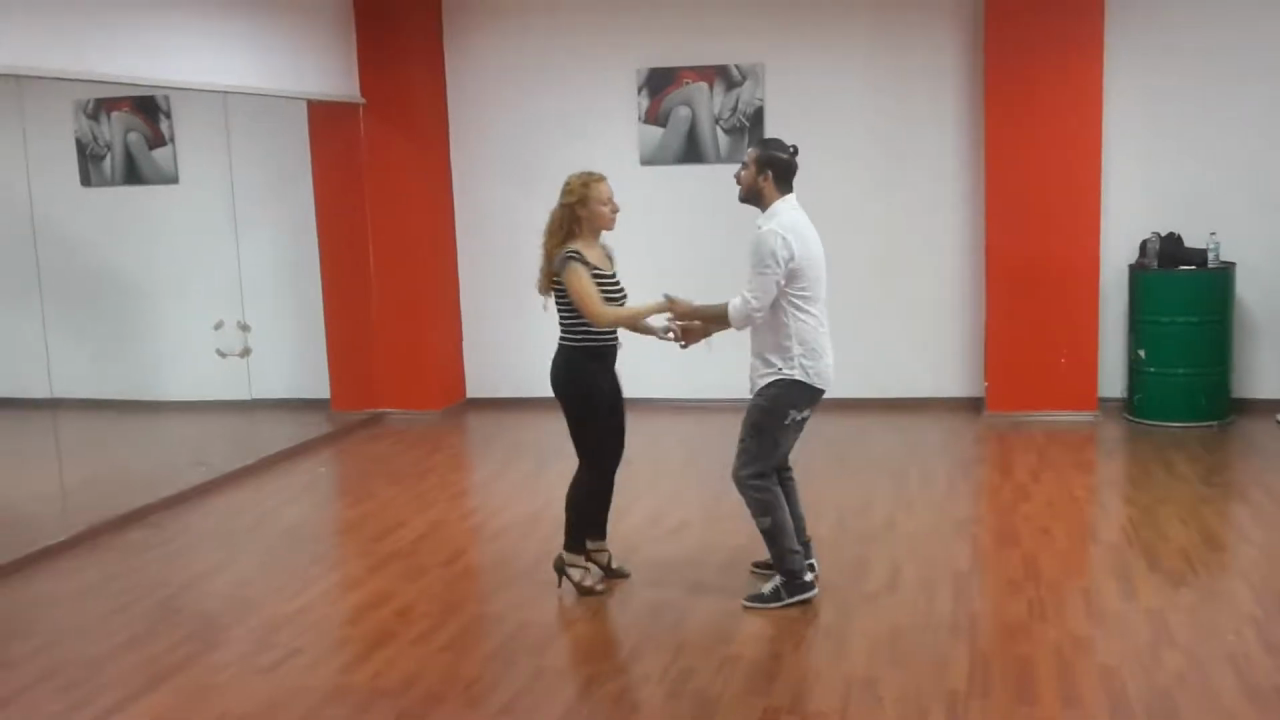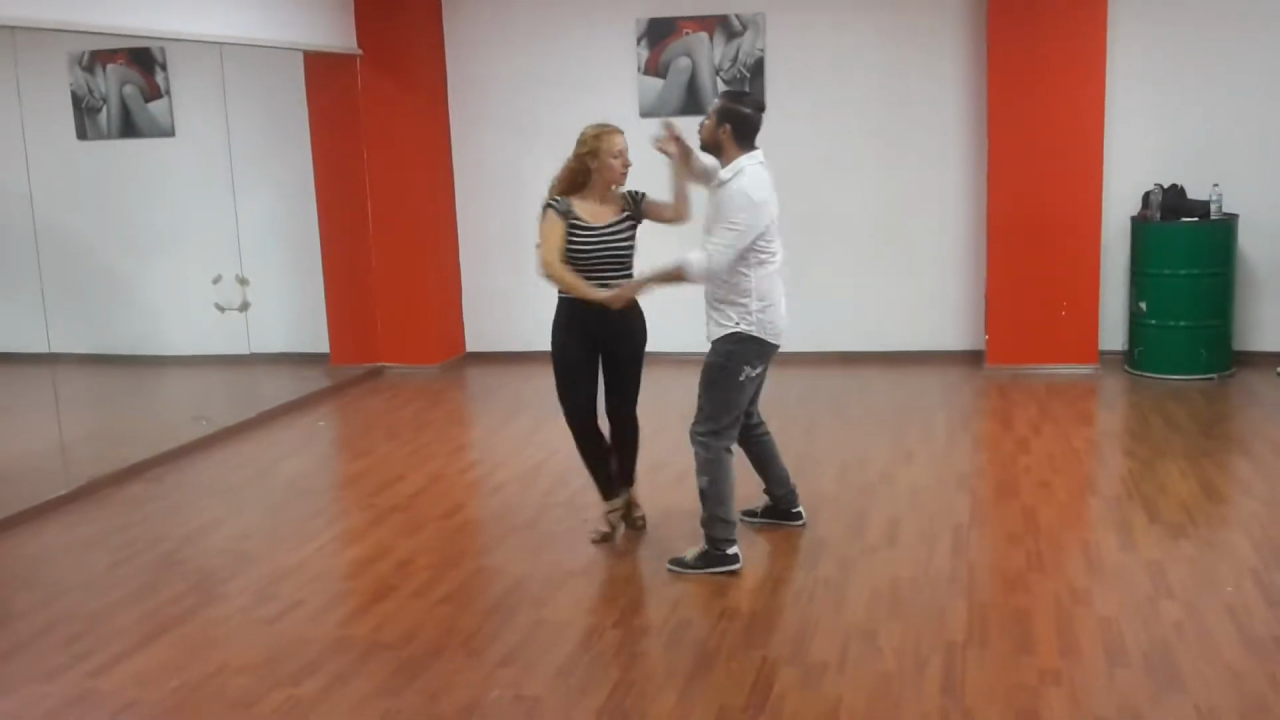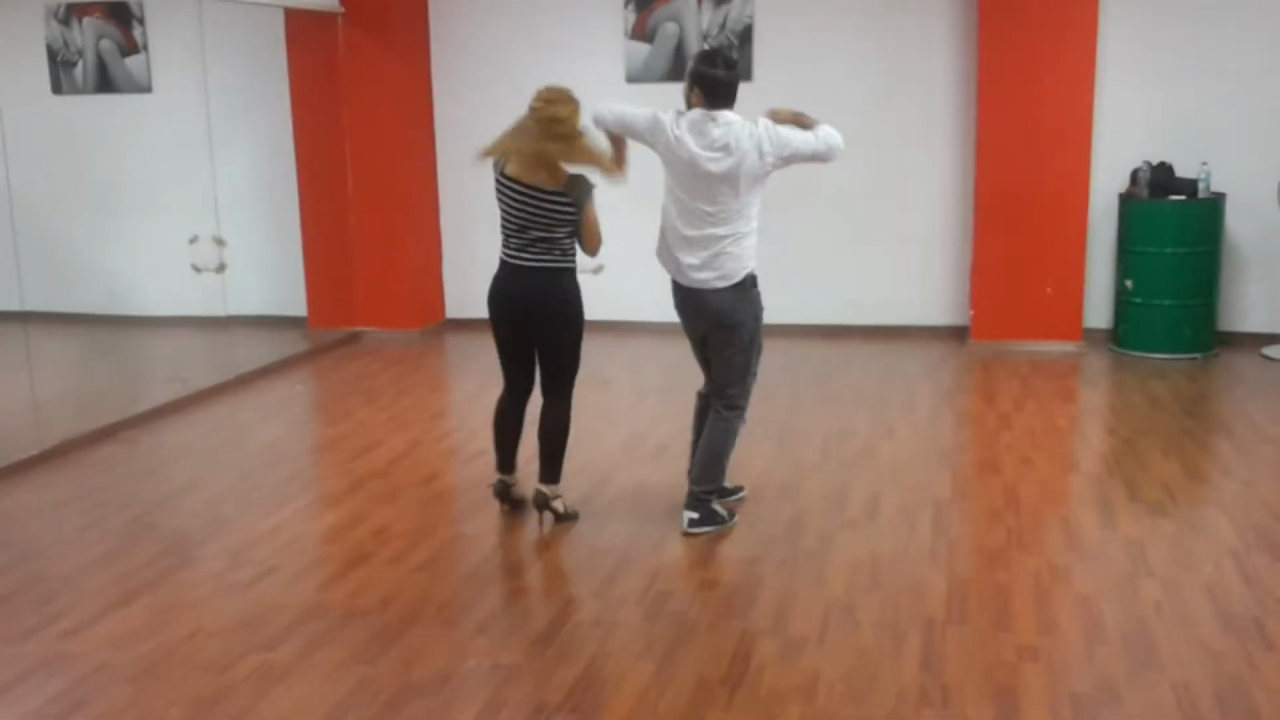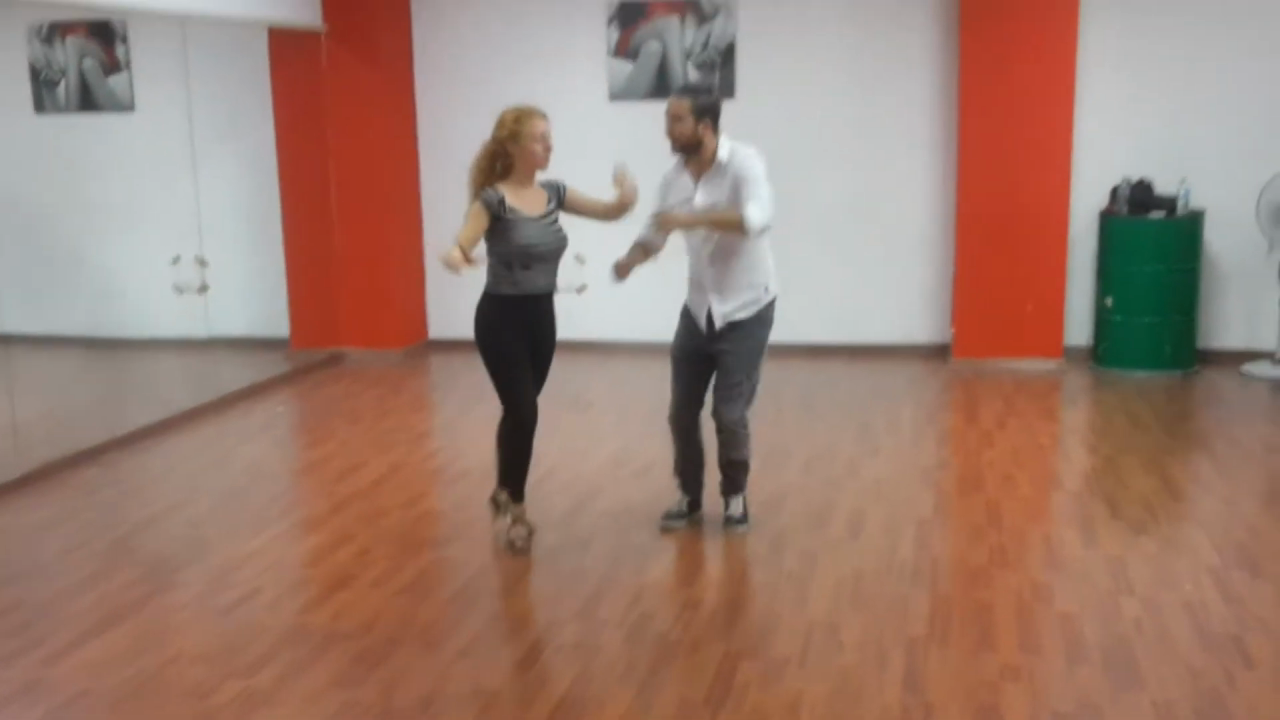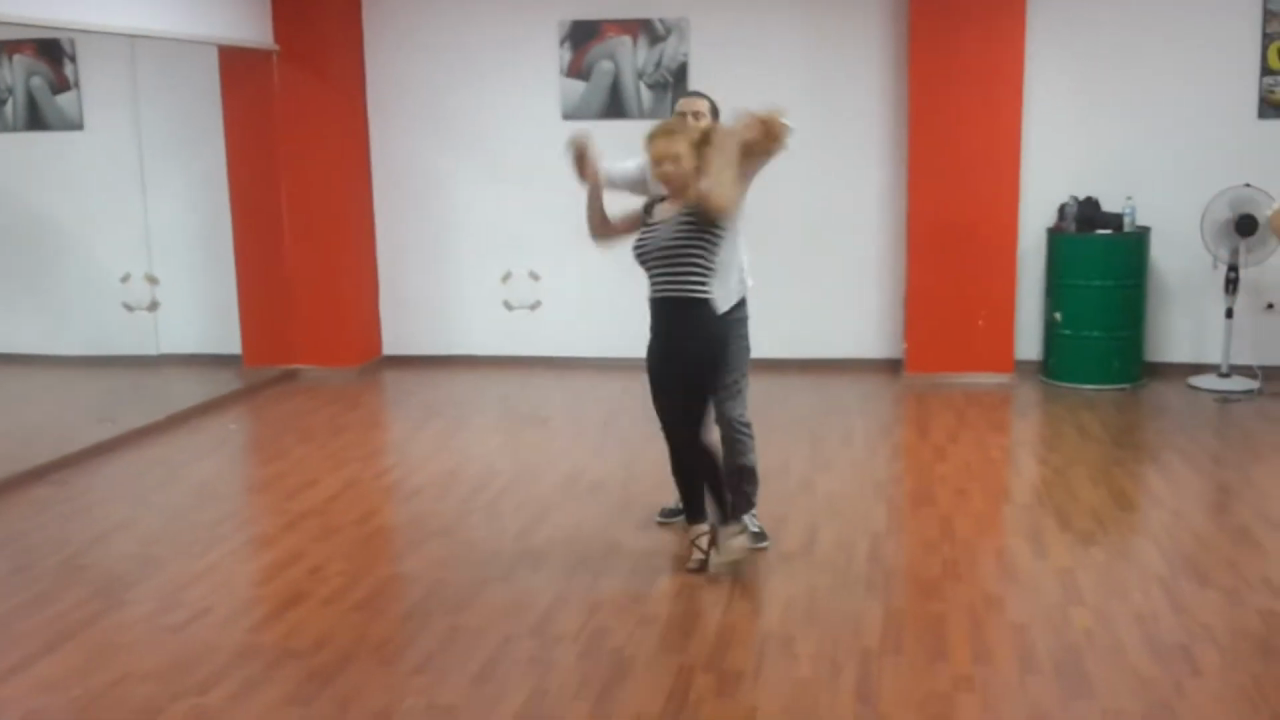
dt=1s
person 1, frame 1
left shoulder: (774, 232)
right shoulder: (791, 222)
left elbow: (749, 310)
left wrist: (694, 312)
right wrist: (707, 326)
left hip: (791, 373)
right hip: (796, 368)
left knee: (753, 473)
right knee: (773, 466)
left ankle: (795, 576)
right ankle: (798, 555)
person 1, frame 2
left shoulder: (746, 188)
right shoulder: (738, 170)
left elbow: (709, 263)
right elbow: (709, 175)
left wrist: (645, 280)
right wrist: (681, 151)
left hip: (746, 328)
right hip: (747, 324)
left knee: (711, 433)
right knee: (742, 420)
left ankle: (721, 546)
right ankle: (785, 503)
person 1, frame 3
left shoulder: (670, 129)
right shoulder: (759, 137)
left elbow: (605, 117)
right elbow: (831, 143)
right wrist: (794, 118)
left hip: (685, 287)
right hip: (732, 289)
left knee: (714, 389)
right knee: (730, 401)
left ankle: (705, 486)
right ankle: (700, 503)
person 1, frame 4
left shoulder: (743, 162)
right shoulder: (673, 180)
left elbow: (758, 217)
right elbow: (654, 236)
left wrist: (692, 220)
right wrist: (630, 258)
left hip: (746, 311)
right hip: (698, 310)
left knee: (730, 412)
right knee: (682, 413)
left ankle: (734, 494)
right ankle: (690, 495)
person 1, frame 5
right shoulder: (656, 170)
left elbow: (768, 142)
right elbow: (607, 175)
right wrist: (587, 166)
left hip: (723, 307)
left knee: (732, 415)
left ankle: (745, 508)
person 2, frame 1
left shoulder: (602, 253)
right shoulder: (570, 259)
left elbow: (616, 313)
right elbow: (599, 316)
left wrist: (659, 329)
right wrist: (657, 306)
left hip: (596, 368)
right hip: (580, 370)
left knee: (607, 458)
right knee: (595, 461)
left ankle: (595, 548)
right ankle: (572, 556)
person 2, frame 2
left shoulder: (630, 203)
right shoulder: (560, 207)
left elbow: (678, 214)
right elbow: (551, 266)
left wrist: (678, 168)
right wrist: (598, 295)
left hip: (623, 321)
right hip: (575, 322)
left knee: (622, 413)
right knee: (580, 418)
left ankle: (624, 493)
right ankle: (613, 499)
person 2, frame 3
left shoulder: (505, 167)
right shoulder: (576, 187)
right elbow: (591, 247)
left hip: (509, 289)
right hip: (558, 294)
left knee: (517, 386)
right knee: (558, 392)
left ankle: (505, 479)
right ankle: (548, 489)
person 2, frame 4
left shoulder: (553, 193)
right shoulder: (492, 200)
left elbow: (609, 211)
right elbow: (460, 247)
left wrist: (626, 197)
right wrist: (457, 259)
left hip: (541, 315)
right hip: (502, 318)
left knee: (520, 413)
right knee: (522, 412)
left ankle: (507, 493)
right ankle: (514, 505)
person 2, frame 5
left shoulder: (709, 207)
right shoulder: (653, 210)
left elbow: (727, 193)
right elbow: (602, 231)
left wrist: (732, 140)
right wrist: (594, 183)
left hip: (694, 332)
right hip: (670, 334)
left knee: (684, 436)
right knee: (682, 434)
left ankle: (728, 524)
right ankle: (709, 526)
